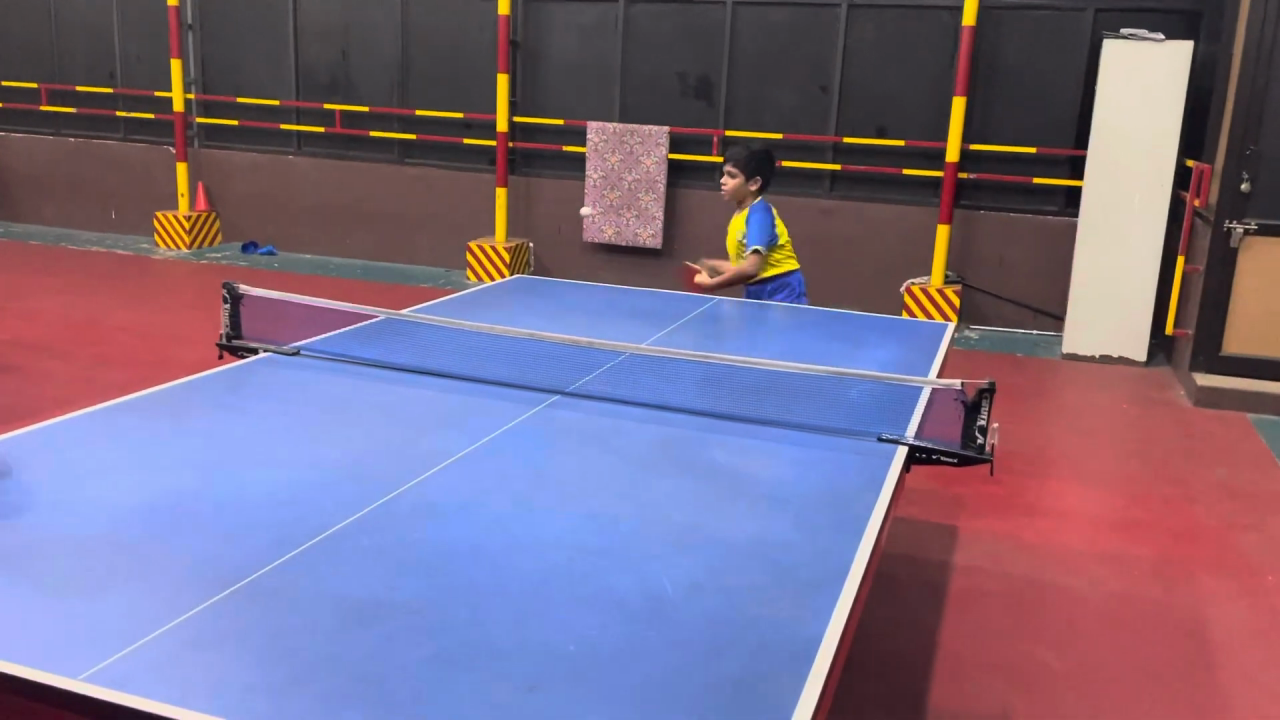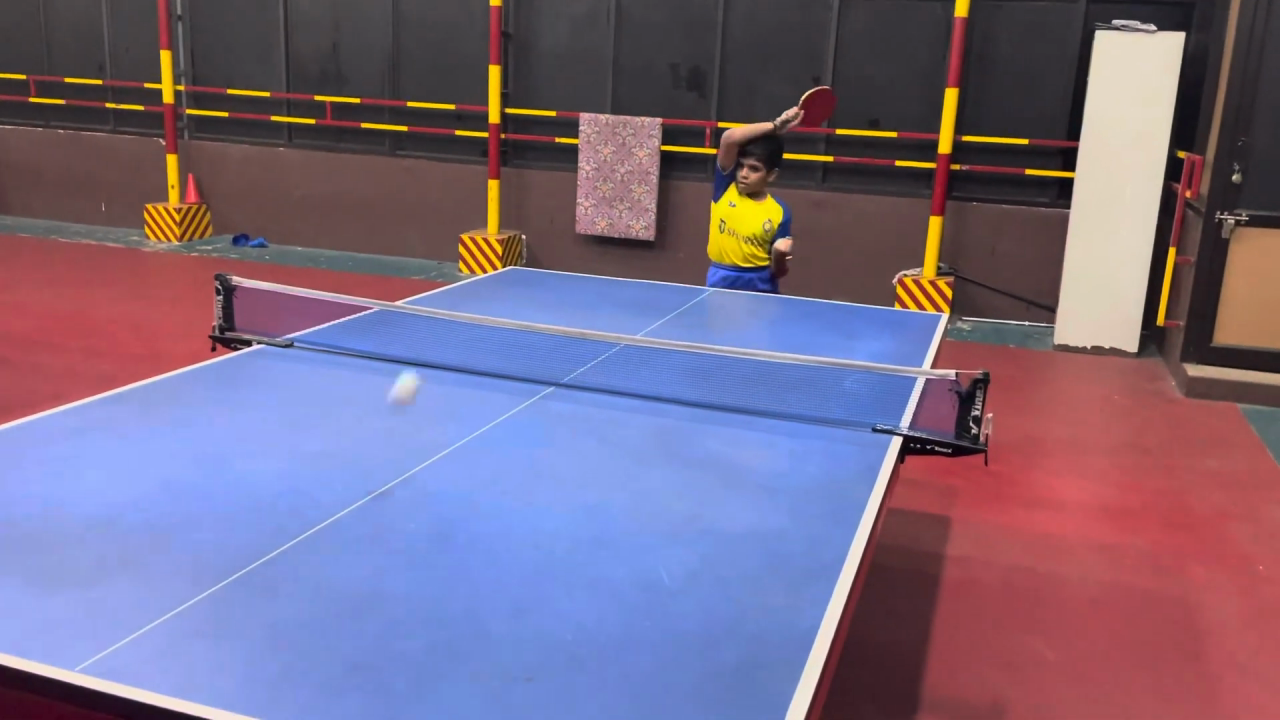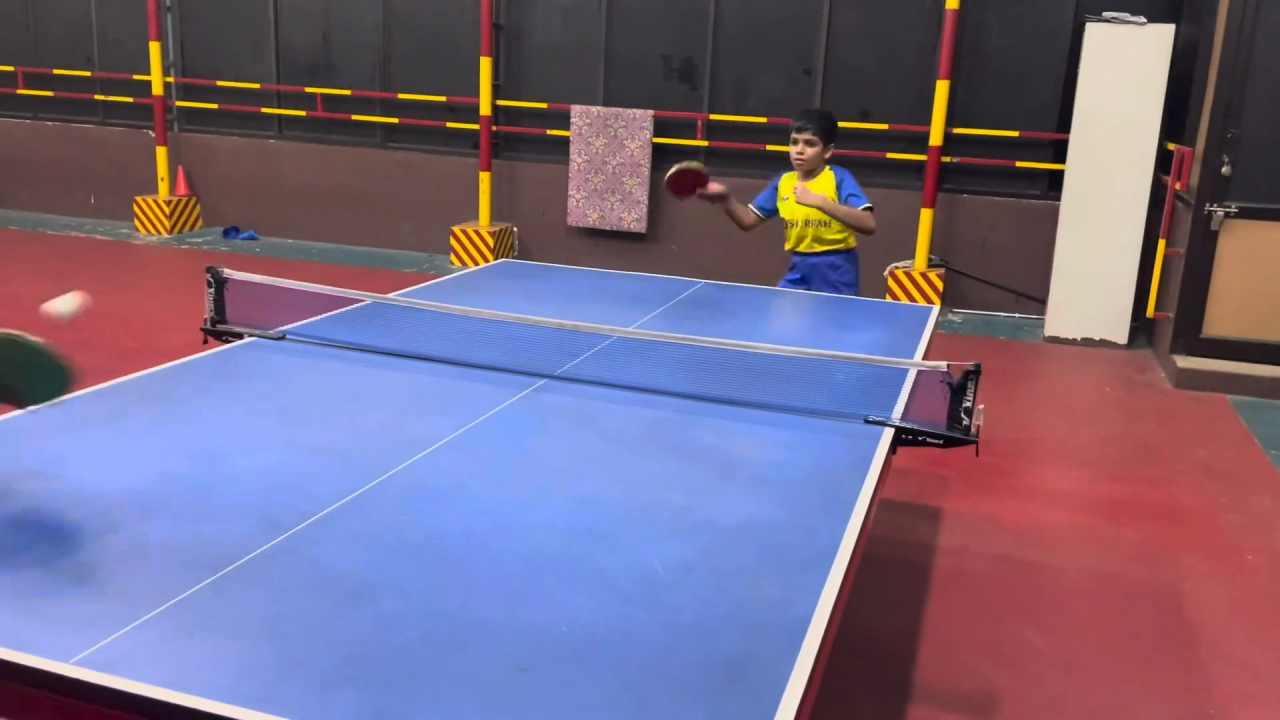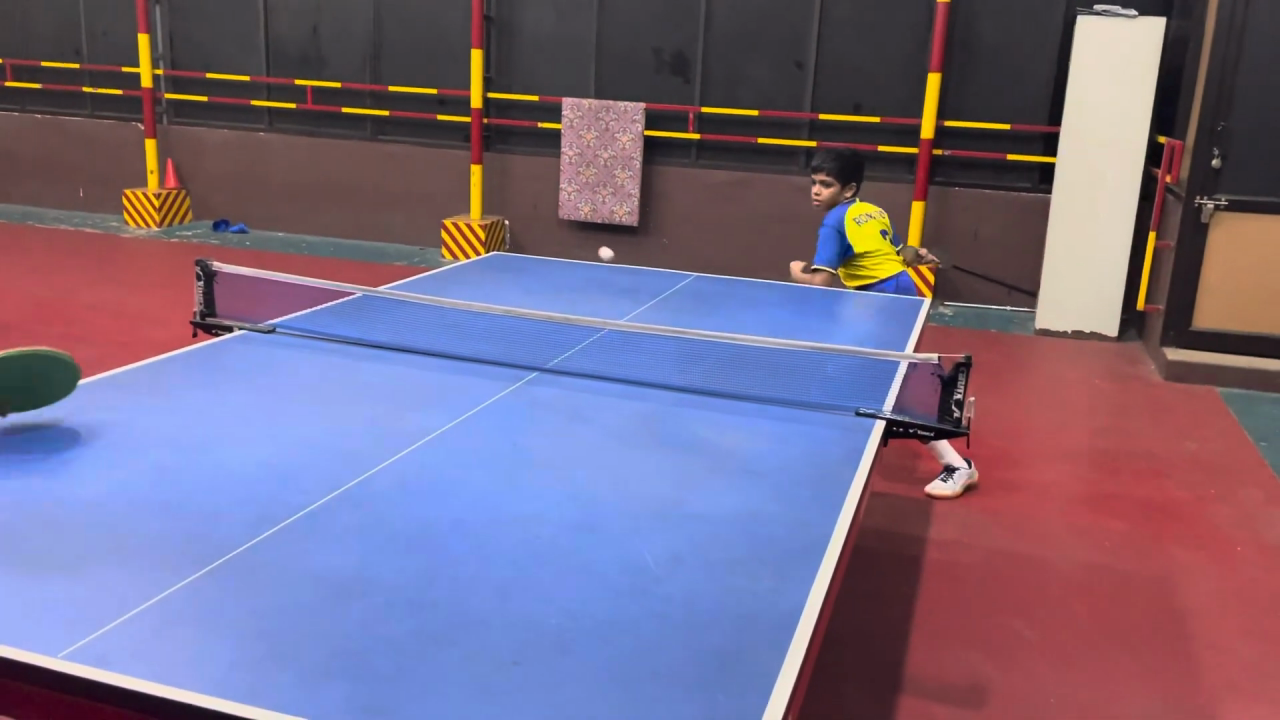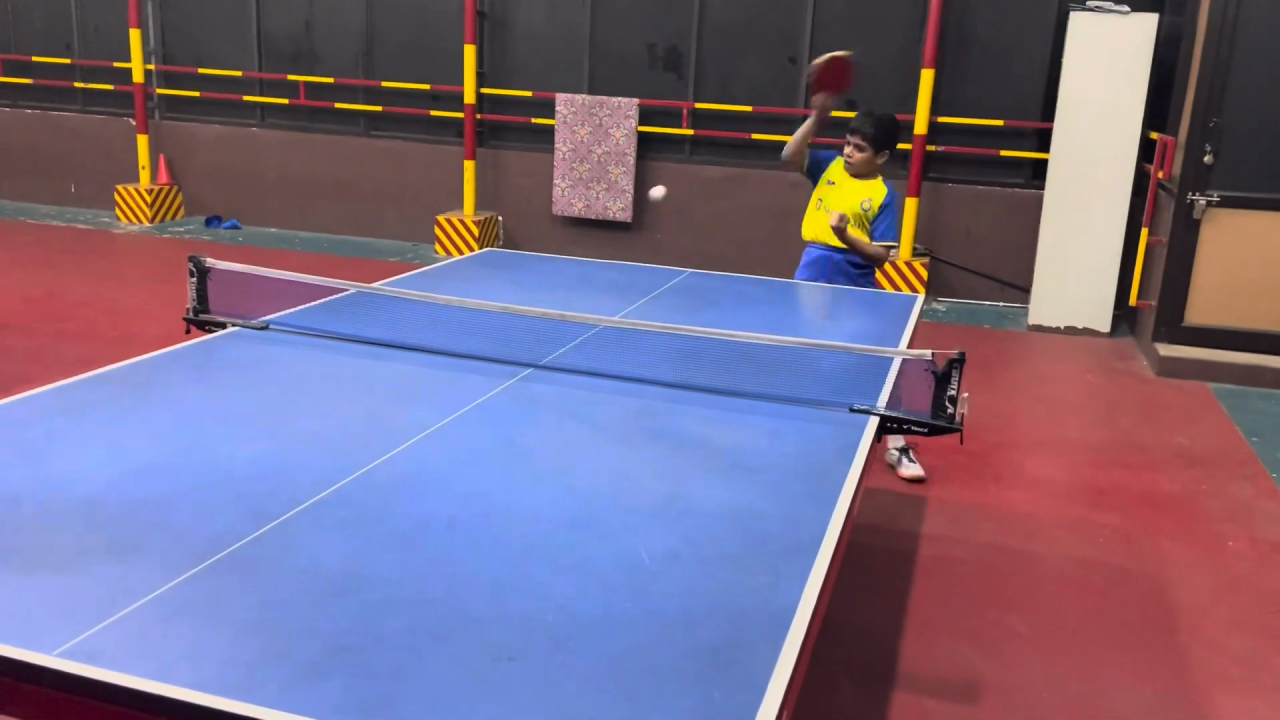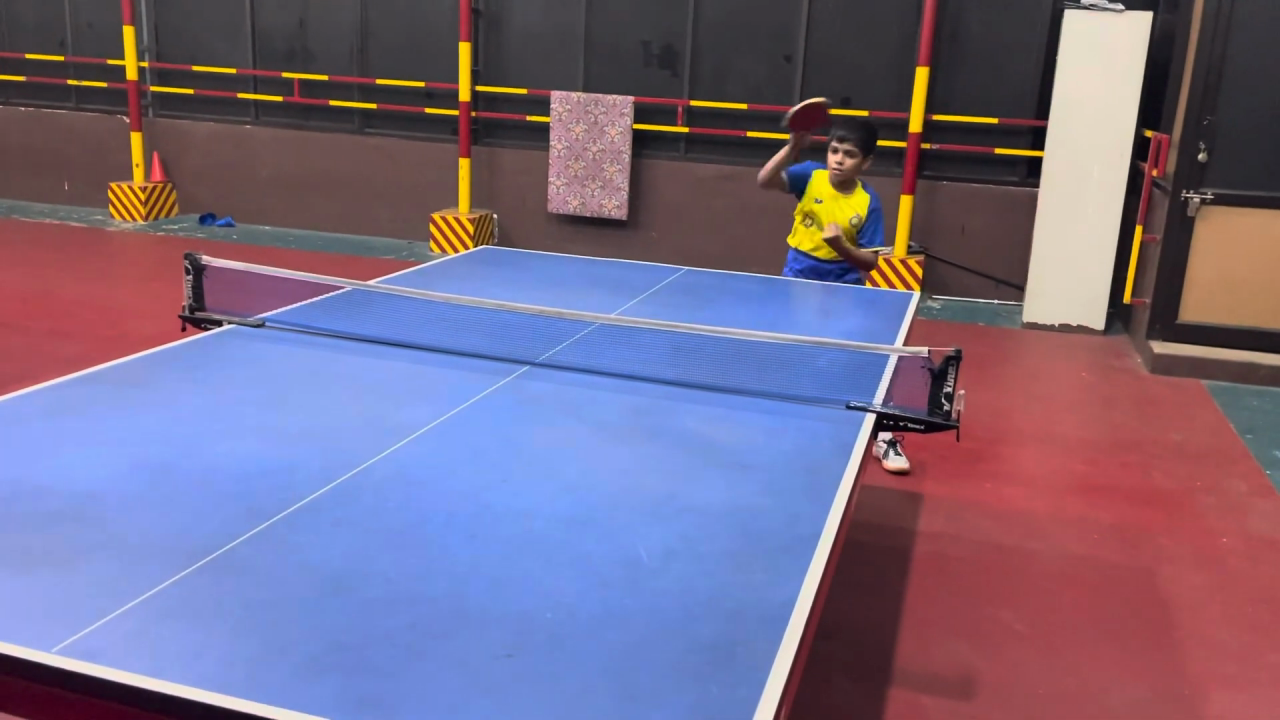
dt=0.4s
person 1, frame 1
left shoulder: (759, 213)
right shoulder: (744, 214)
left elbow: (751, 268)
left wrist: (711, 285)
right wrist: (712, 265)
left hip: (781, 300)
right hip: (761, 300)
person 1, frame 2
left shoulder: (779, 213)
right shoulder: (727, 187)
left elbow: (780, 271)
right elbow: (729, 138)
left wrist: (780, 256)
right wrist: (777, 125)
left hip: (760, 289)
right hip: (720, 285)
person 1, frame 3
left shoulder: (840, 179)
right shoulder: (782, 183)
left elbow: (868, 225)
right elbow: (748, 220)
left wrist: (817, 201)
right wrist: (724, 197)
left hip: (838, 278)
right hip: (800, 276)
person 1, frame 4
left shoulder: (835, 222)
right shoulder: (874, 212)
left elbow: (820, 282)
right elbow: (905, 253)
left wrist: (799, 272)
right wrist: (917, 254)
right hip: (888, 298)
left ankle: (958, 465)
person 1, frame 5
left shoulder: (884, 196)
right shoulder: (828, 164)
left elbow: (880, 257)
right elbow: (790, 155)
left wrist: (846, 236)
right wrist: (815, 115)
left hip: (855, 285)
right hip: (812, 278)
left ankle: (899, 445)
person 1, frame 6
left shoulder: (868, 203)
right shoulder: (809, 176)
left elbow: (870, 262)
right elbow: (765, 180)
left wrist: (846, 246)
right wrist: (793, 148)
left hip: (842, 286)
right hip: (798, 277)
left ankle: (885, 437)
